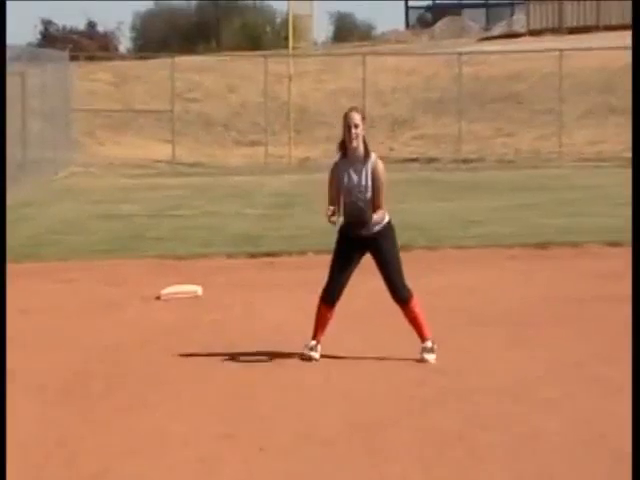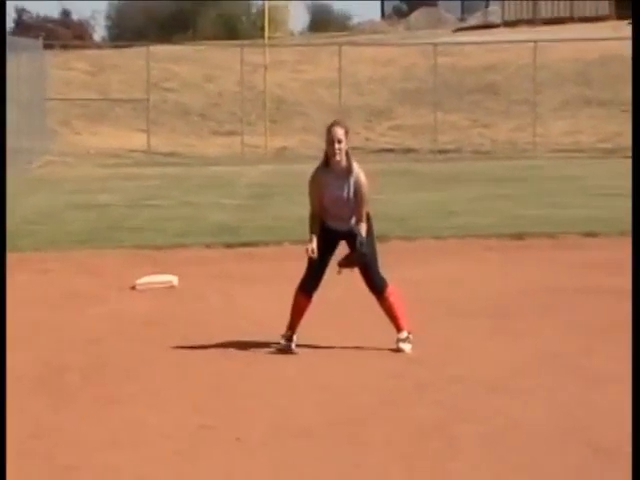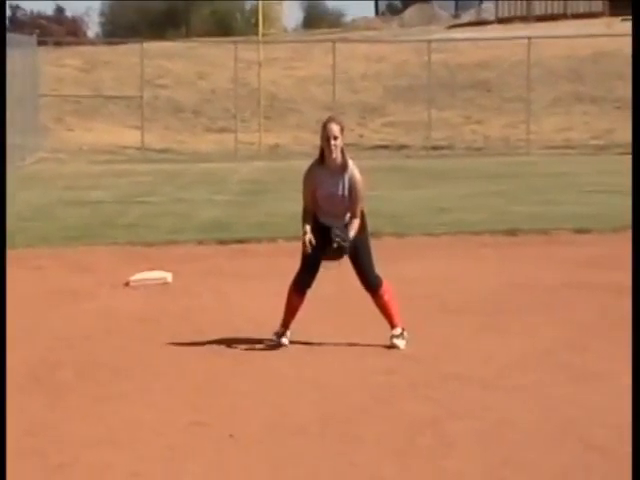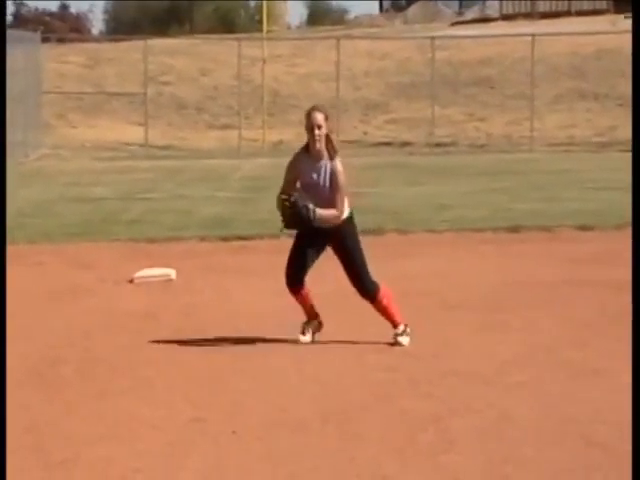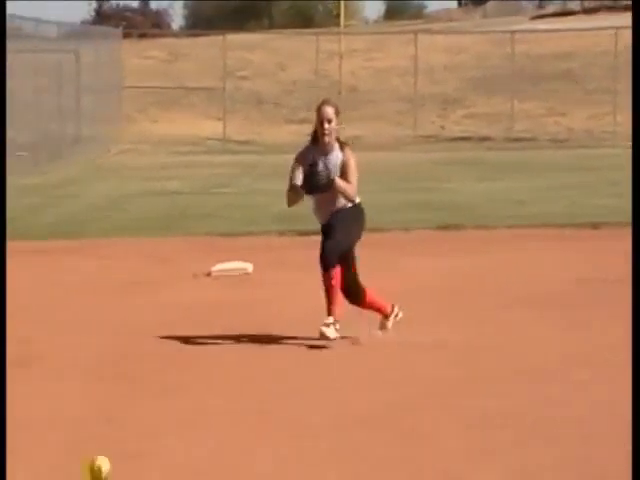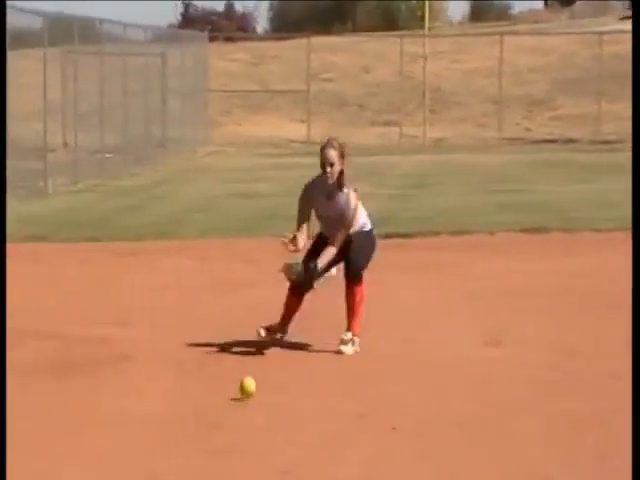
dt=0.3s
person 1, frame 1
left shoulder: (375, 166)
right shoulder: (337, 169)
left elbow: (382, 211)
right elbow: (334, 207)
left wrist: (368, 221)
right wrist: (332, 214)
left hip: (379, 231)
right hip: (350, 233)
left knee: (398, 289)
right knee: (333, 287)
left ankle: (427, 341)
right ankle: (315, 341)
person 1, frame 2
left shoulder: (358, 177)
right shoulder: (318, 177)
left elbow: (362, 218)
right elbow: (316, 213)
left wrist: (361, 243)
right wrist: (313, 239)
left hip: (355, 227)
right hip: (329, 227)
left knee: (374, 279)
right knee: (311, 278)
left ankle: (403, 332)
right ankle: (290, 332)
person 1, frame 3
left shoulder: (353, 174)
right shoulder: (313, 173)
left elbow: (356, 216)
right elbow: (308, 208)
left wrist: (348, 239)
right wrist: (306, 231)
left hip: (350, 225)
right hip: (322, 224)
left knee: (369, 278)
right knee: (304, 275)
left ankle: (397, 328)
right ankle: (284, 328)
person 1, frame 4
left shoulder: (335, 165)
right shoulder: (298, 161)
left elbow: (337, 211)
right elbow: (284, 194)
left wrist: (312, 212)
right wrist: (286, 205)
left hip: (340, 224)
right hip: (312, 227)
left knee: (363, 283)
right knee: (293, 276)
left ankle: (399, 326)
right ankle: (312, 320)
person 1, frame 5
left shoulder: (345, 155)
right shoulder: (305, 155)
left elbow: (352, 193)
right elbow: (290, 200)
left wrist: (331, 179)
right wrist: (299, 185)
left hip: (349, 215)
right hip: (327, 221)
left knee: (329, 254)
right knee: (352, 292)
left ankle: (332, 319)
right ankle: (388, 310)
person 1, frame 6
left shoulder: (350, 197)
right shoulder: (311, 189)
left elbow: (335, 245)
right elbow: (302, 224)
left wrist: (316, 267)
right wrist: (298, 239)
left hip: (359, 237)
right hip: (328, 237)
left knee: (353, 268)
right knee: (300, 281)
left ankle: (352, 335)
right ankle: (282, 326)
